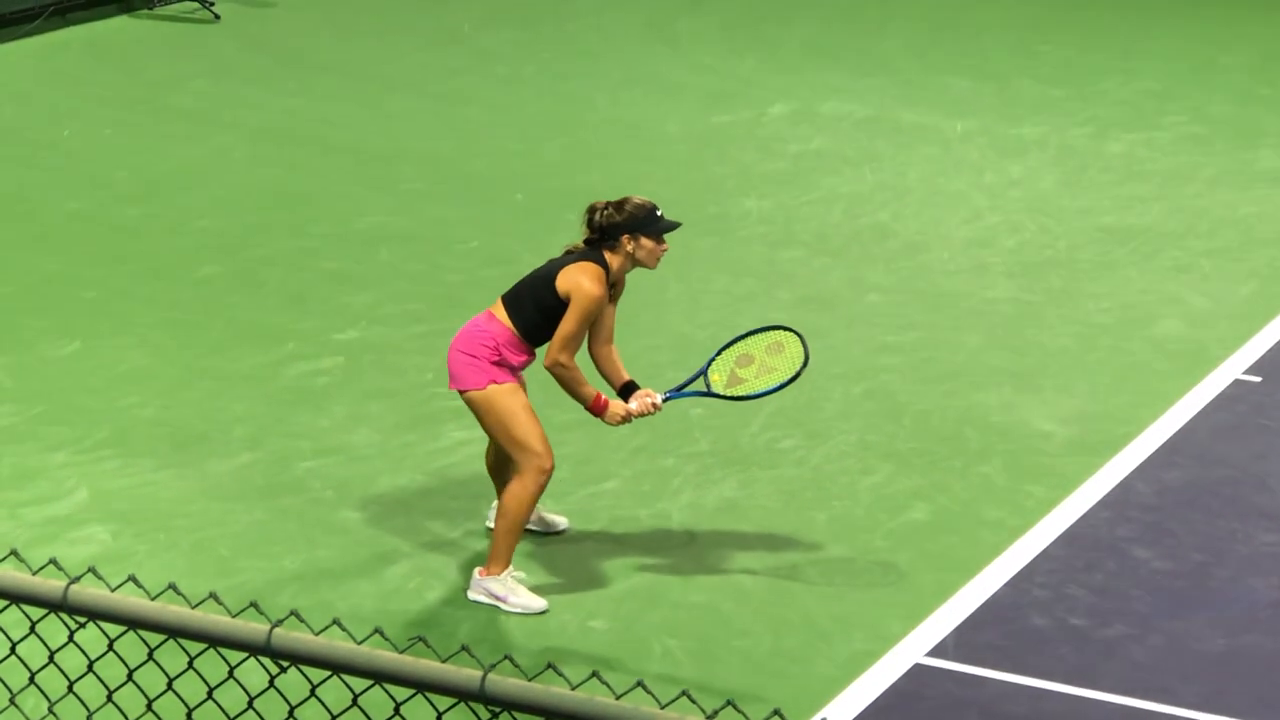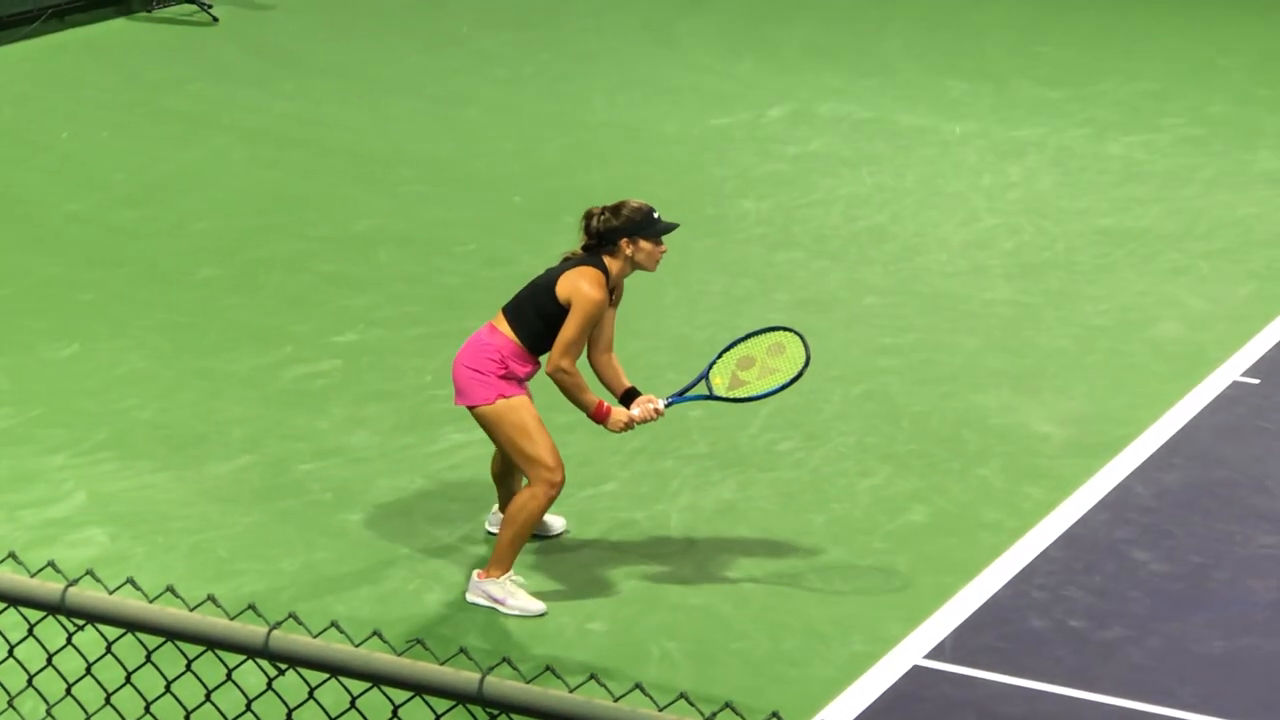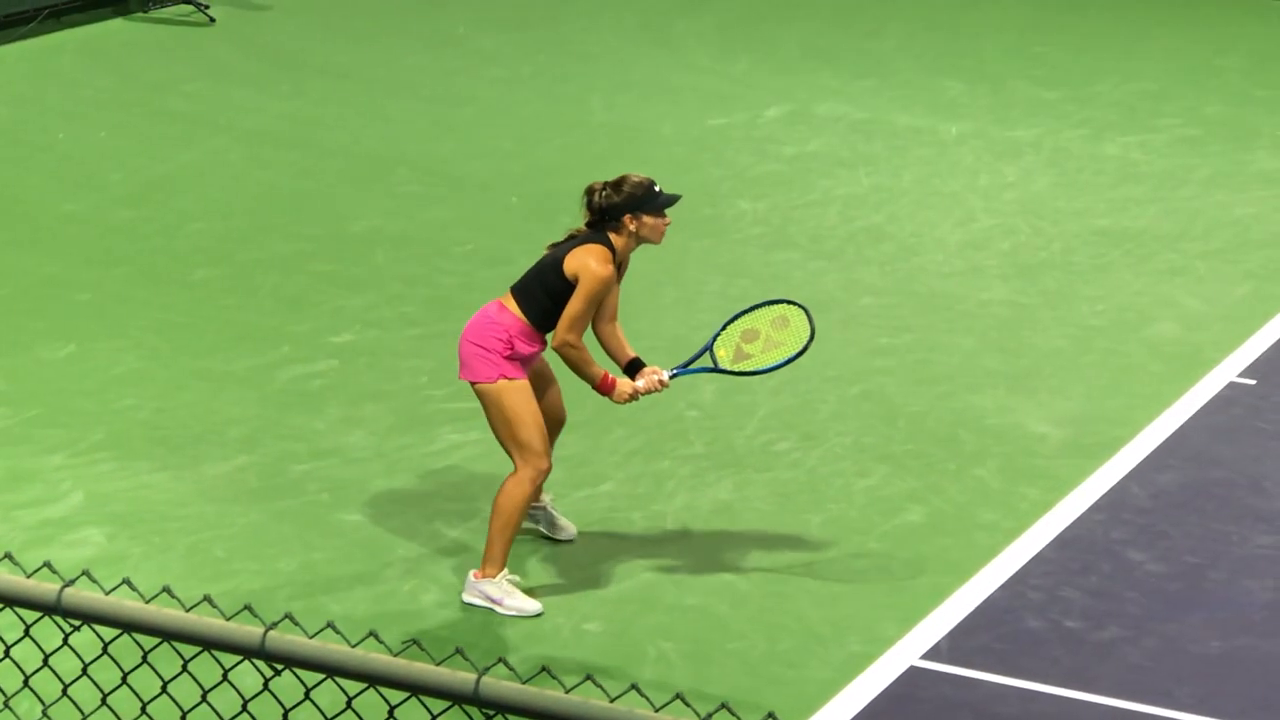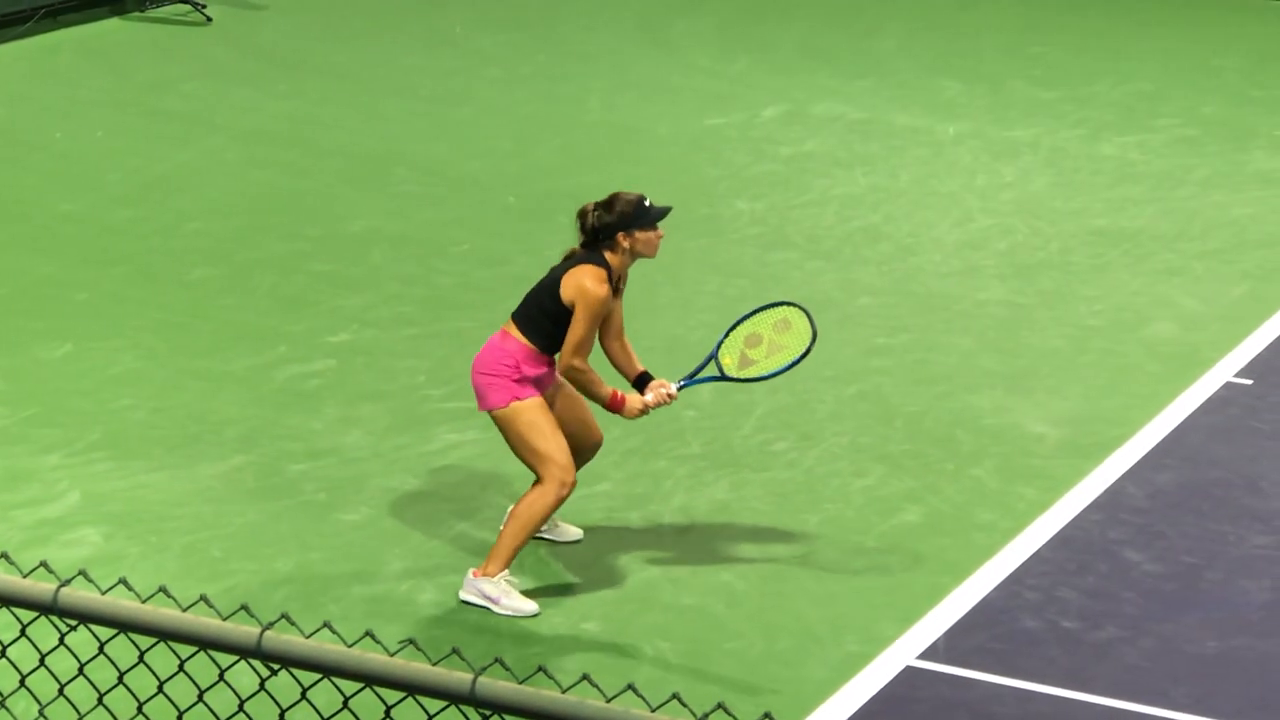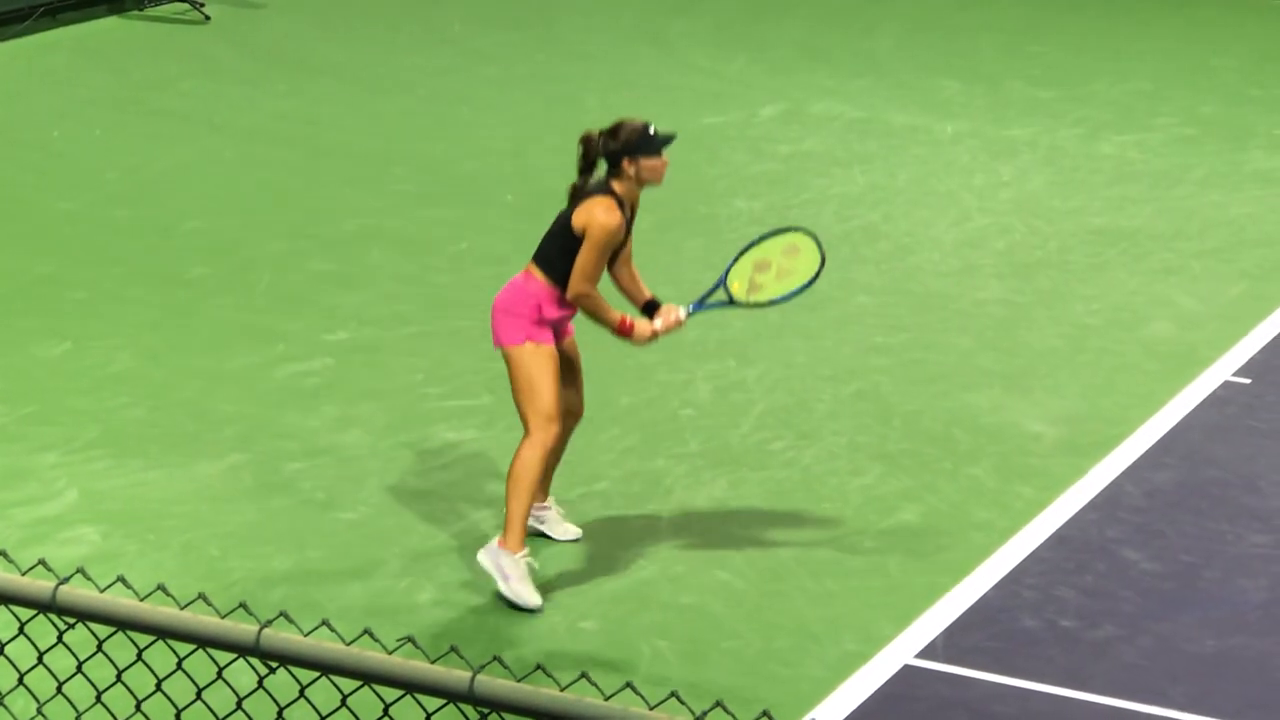
dt=0.2s
person 1, frame 1
left shoulder: (610, 274)
right shoulder: (590, 284)
left elbow: (601, 346)
right elbow: (558, 360)
left wrist: (630, 391)
right wrist: (600, 406)
left hip: (499, 354)
right hip: (482, 357)
left knee: (511, 438)
right knee: (538, 462)
left ankle: (509, 512)
right ankle: (492, 577)
person 1, frame 2
left shoulder: (610, 280)
right shoulder: (591, 289)
left elbow: (601, 353)
right elbow: (561, 367)
left wrist: (631, 398)
right wrist: (603, 412)
left hip: (500, 364)
right hip: (487, 369)
left knee: (516, 442)
right knee: (548, 476)
left ankle: (506, 514)
right ankle: (490, 580)
person 1, frame 3
left shoulder: (613, 252)
right shoulder: (599, 265)
left elbow: (605, 324)
right elbow: (566, 341)
left wrist: (636, 370)
right wrist: (608, 385)
left hip: (514, 344)
right hip: (494, 348)
left knee: (553, 419)
right knee: (534, 463)
left ankle: (531, 505)
right ankle: (486, 579)
person 1, frame 4
left shoulder: (614, 269)
right shoulder: (594, 286)
left elbow: (613, 339)
right elbow: (573, 364)
left wrist: (645, 382)
right wrist: (619, 401)
left hip: (531, 369)
right hip: (505, 373)
left knee: (587, 441)
right knee: (560, 478)
left ankle: (529, 517)
right ankle: (486, 579)
person 1, frame 5
left shoulder: (624, 197)
right shoulder: (605, 214)
left elbow: (620, 265)
right elbow: (581, 290)
left wrist: (653, 310)
right wrist: (628, 327)
left hip: (549, 312)
right hip: (524, 312)
left knee: (571, 411)
right knee: (545, 430)
left ankle: (537, 505)
right ankle: (507, 550)
